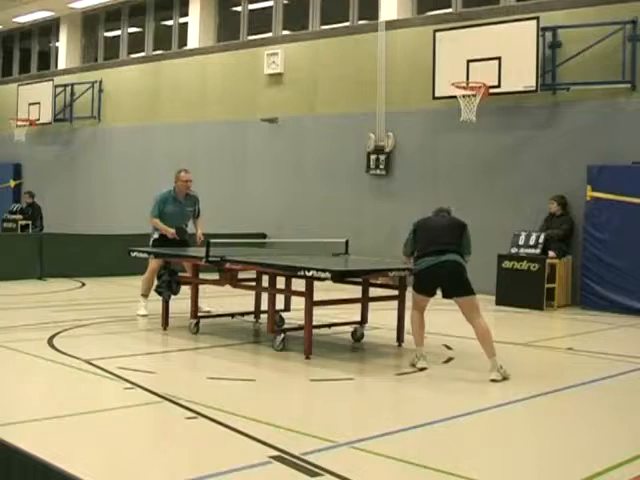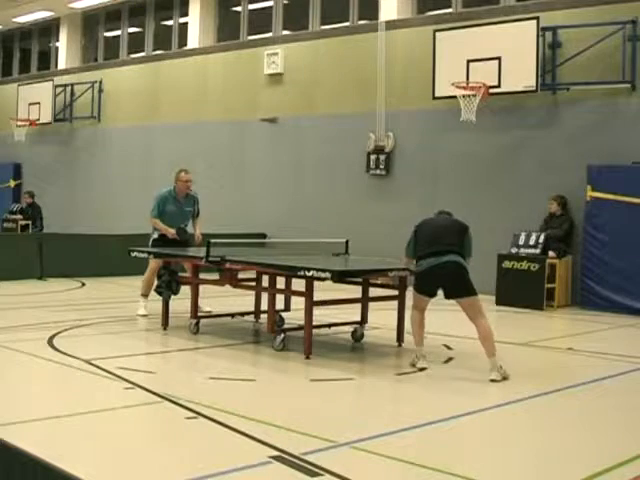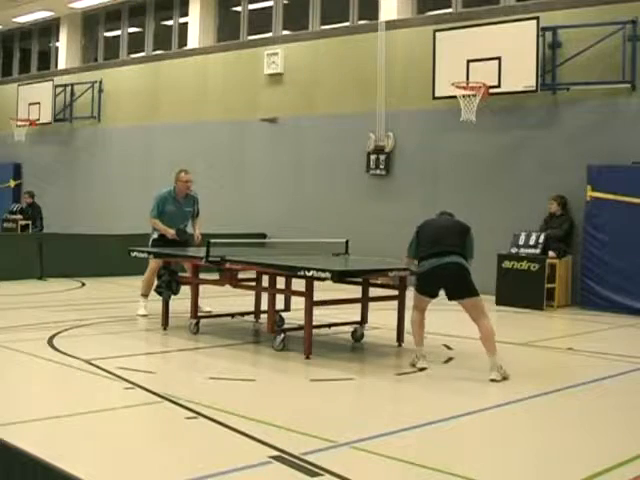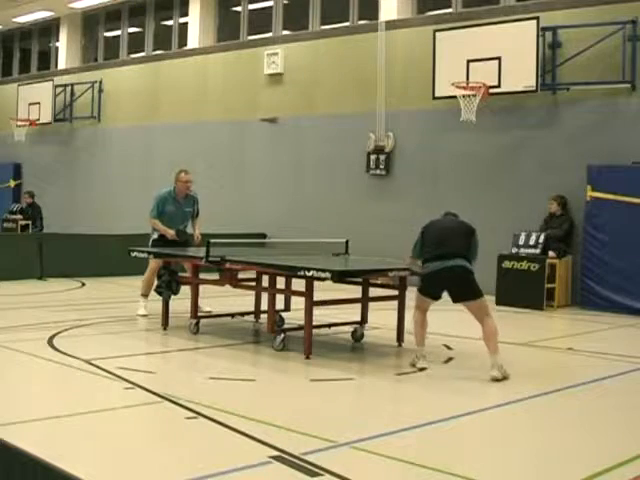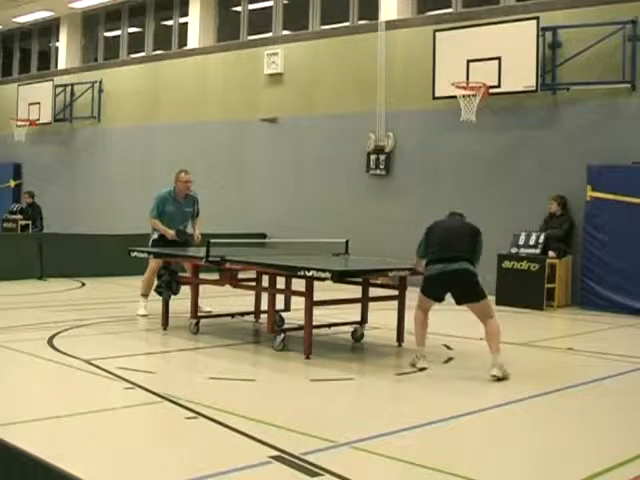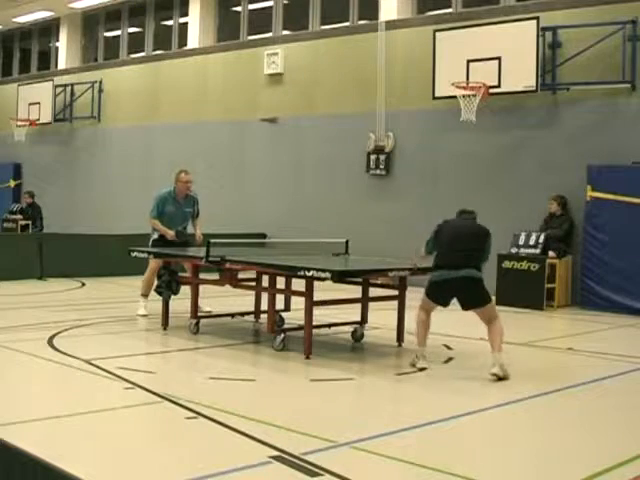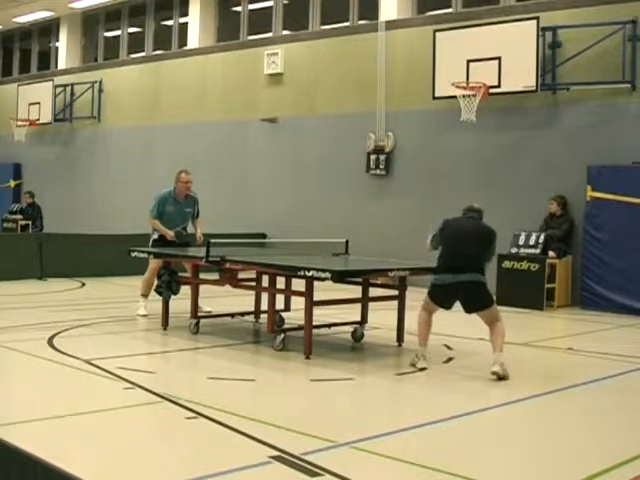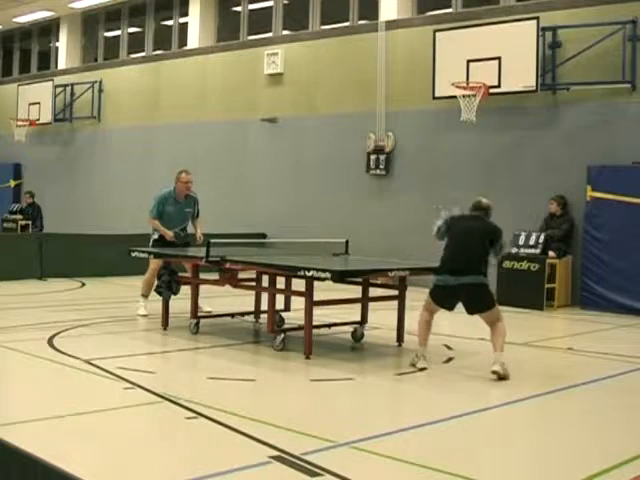
dt=0.1s
person 1, frame 1
left shoulder: (419, 224)
right shoulder: (460, 224)
left elbow: (406, 256)
right elbow: (466, 256)
left hip: (424, 267)
right hip: (453, 266)
left knee: (417, 309)
right knee: (475, 317)
left ankle: (419, 357)
right ankle: (495, 367)
person 1, frame 2
left shoulder: (421, 225)
right shoulder: (461, 226)
left elbow: (408, 259)
right elbow: (466, 258)
left wrist: (419, 268)
left hip: (426, 268)
right hip: (454, 267)
left knee: (417, 309)
right knee: (478, 318)
left ankle: (419, 357)
right ankle: (495, 367)
person 1, frame 3
left shoulder: (423, 226)
right shoulder: (463, 227)
left elbow: (410, 259)
right elbow: (468, 259)
left wrist: (420, 269)
left hip: (427, 268)
right hip: (456, 268)
left knee: (418, 309)
right knee: (481, 318)
left ankle: (419, 357)
right ankle: (495, 366)
person 1, frame 4
left shoulder: (429, 226)
right shoulder: (468, 228)
left elbow: (413, 259)
right elbow: (471, 259)
left wrist: (421, 269)
left hip: (431, 270)
right hip: (460, 270)
left knee: (420, 309)
right knee: (486, 318)
left ankle: (420, 356)
right ankle: (496, 365)
person 1, frame 5
left shoulder: (434, 226)
right shoulder: (474, 229)
left elbow: (419, 259)
left wrist: (423, 269)
left hip: (435, 272)
right hip: (463, 272)
left knee: (422, 309)
right knee: (488, 318)
left ankle: (420, 356)
right ankle: (497, 364)
person 1, frame 6
left shoulder: (443, 226)
right shoulder: (483, 231)
left elbow: (426, 252)
left hip: (441, 277)
right hip: (471, 278)
left knee: (424, 310)
right knee: (493, 320)
left ankle: (420, 357)
right ankle: (497, 364)
person 1, frame 7
left shoulder: (448, 224)
right shoulder: (489, 231)
left elbow: (432, 245)
left wrist: (440, 239)
left hip: (443, 280)
right hip: (473, 282)
left knee: (426, 310)
right knee: (495, 321)
left ankle: (420, 357)
right ankle: (498, 362)
person 1, frame 8
left shoulder: (454, 221)
right shoulder: (493, 229)
left elbow: (439, 234)
right elbow: (497, 253)
left wrist: (440, 223)
left hip: (445, 281)
right hip: (475, 283)
left knee: (427, 310)
right knee: (497, 322)
left ankle: (421, 357)
right ankle: (498, 362)
person 2, frame 1
left shoulder: (193, 198)
right shoulder: (163, 196)
left elbow: (196, 217)
right elbow: (153, 219)
left wrist: (198, 230)
right wrist: (167, 230)
left hip: (181, 236)
right hip: (161, 236)
left knee: (193, 267)
right knee: (153, 267)
right ankle: (143, 303)
person 2, frame 2
left shoulder: (193, 198)
right shoulder: (163, 196)
left elbow: (195, 217)
right elbow: (153, 219)
left wrist: (197, 230)
right wrist: (167, 230)
left hip: (181, 236)
right hip: (161, 236)
left knee: (193, 267)
right knee: (153, 267)
right ankle: (143, 303)
person 2, frame 3
left shoulder: (193, 198)
right shoulder: (163, 196)
left elbow: (195, 217)
right elbow: (153, 219)
left wrist: (196, 230)
right wrist: (166, 230)
left hip: (181, 236)
right hip: (161, 236)
left knee: (193, 267)
right knee: (153, 267)
right ankle: (143, 303)
person 2, frame 4
left shoulder: (193, 198)
right shoulder: (163, 197)
left elbow: (195, 217)
right elbow: (153, 219)
left wrist: (196, 230)
right wrist: (166, 231)
left hip: (181, 236)
right hip: (161, 236)
left knee: (193, 267)
right knee: (153, 267)
right ankle: (143, 303)
person 2, frame 5
left shoulder: (193, 198)
right shoulder: (163, 197)
left elbow: (195, 217)
right elbow: (153, 219)
left wrist: (196, 230)
right wrist: (166, 231)
left hip: (181, 236)
right hip: (161, 236)
left knee: (193, 267)
right knee: (153, 267)
right ankle: (143, 303)
person 2, frame 6
left shoulder: (193, 198)
right shoulder: (163, 197)
left elbow: (195, 217)
right elbow: (153, 219)
left wrist: (197, 230)
right wrist: (166, 231)
left hip: (180, 237)
right hip: (161, 236)
right knee: (153, 267)
right ankle: (143, 303)
person 2, frame 7
left shoulder: (193, 198)
right shoulder: (163, 197)
left elbow: (195, 218)
right elbow: (153, 219)
left wrist: (198, 230)
right wrist: (166, 232)
left hip: (181, 237)
right hip: (161, 236)
right knee: (153, 267)
right ankle: (143, 303)
person 2, frame 8
left shoulder: (193, 198)
right shoulder: (163, 197)
left elbow: (195, 218)
right elbow: (152, 219)
left wrist: (198, 230)
right wrist: (166, 232)
left hip: (180, 237)
right hip: (161, 236)
right knee: (154, 267)
right ankle: (142, 303)
